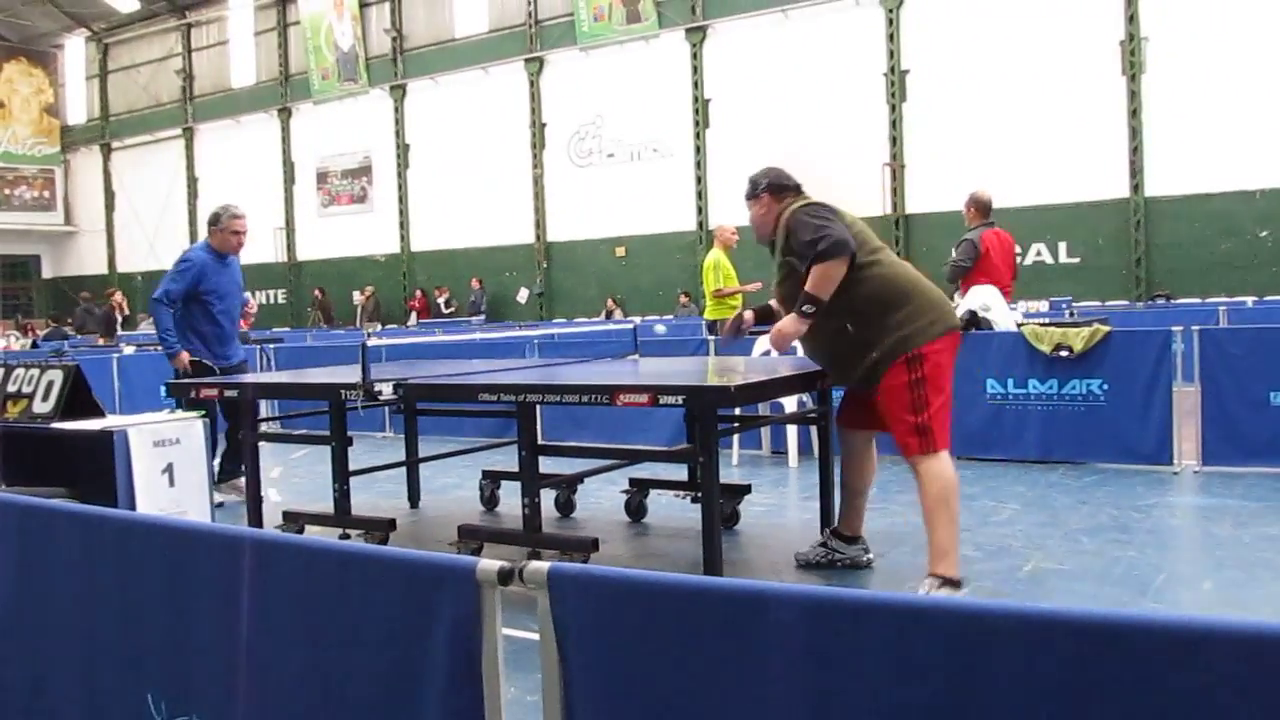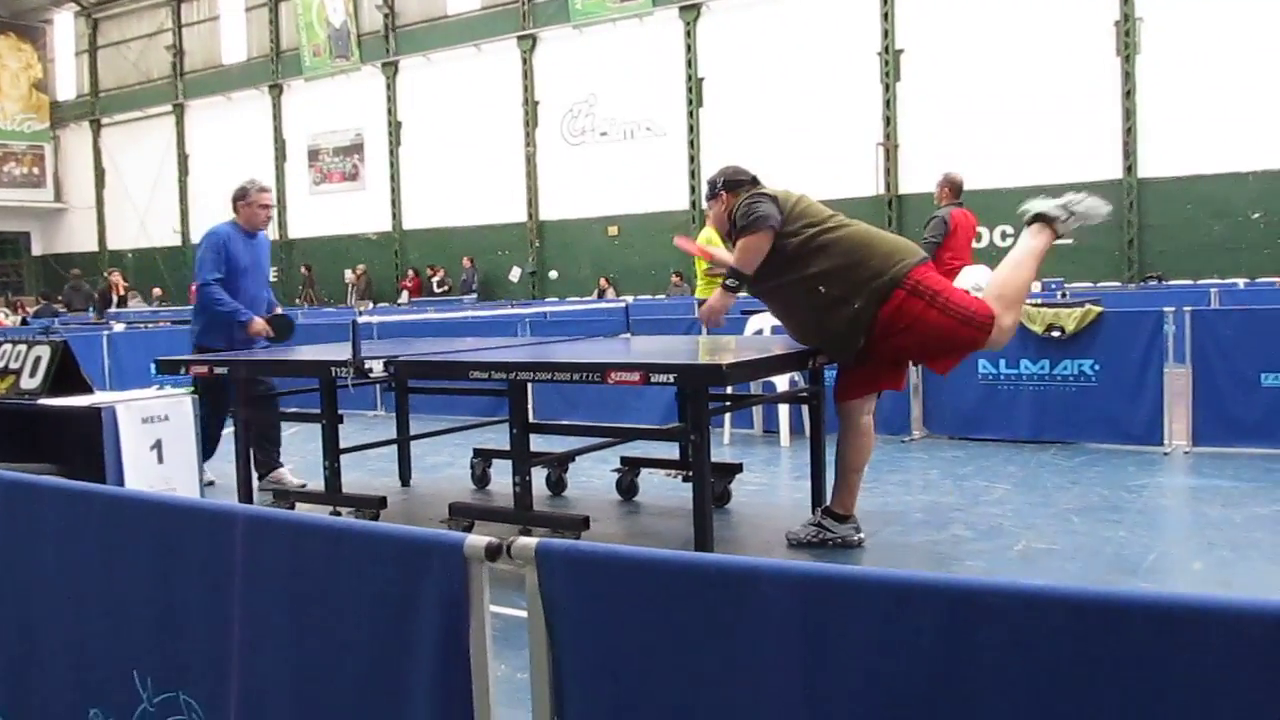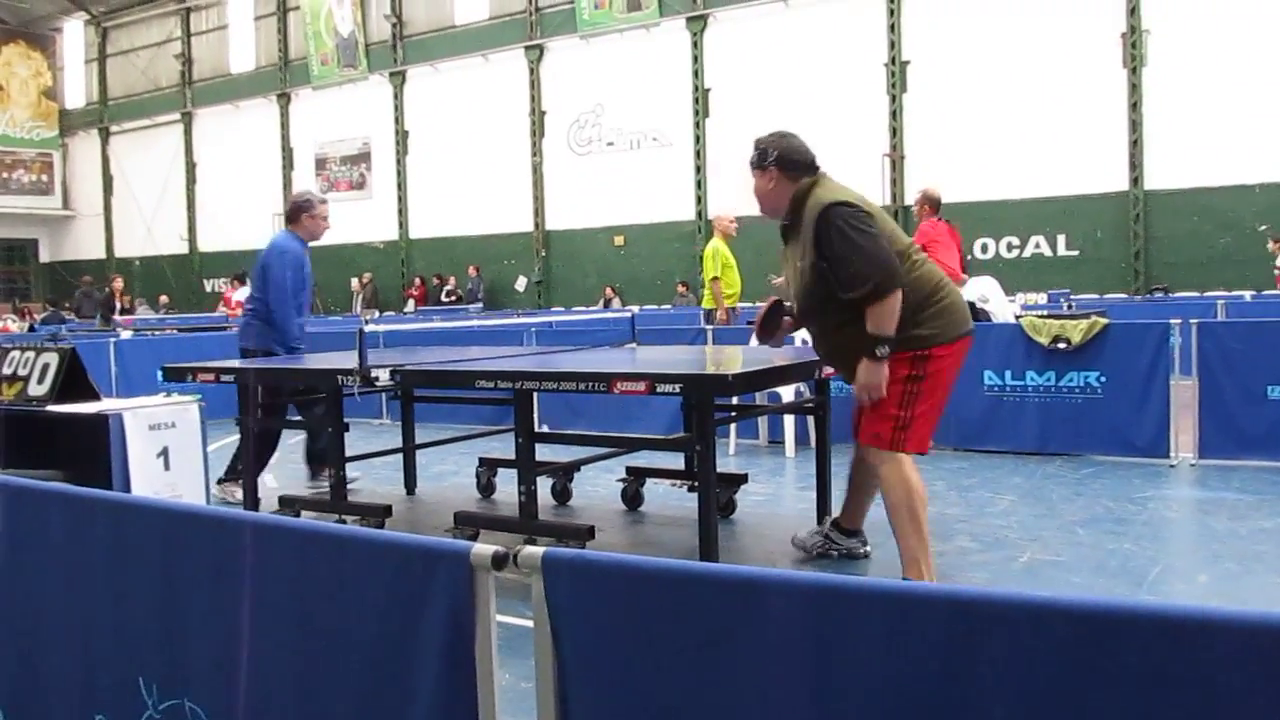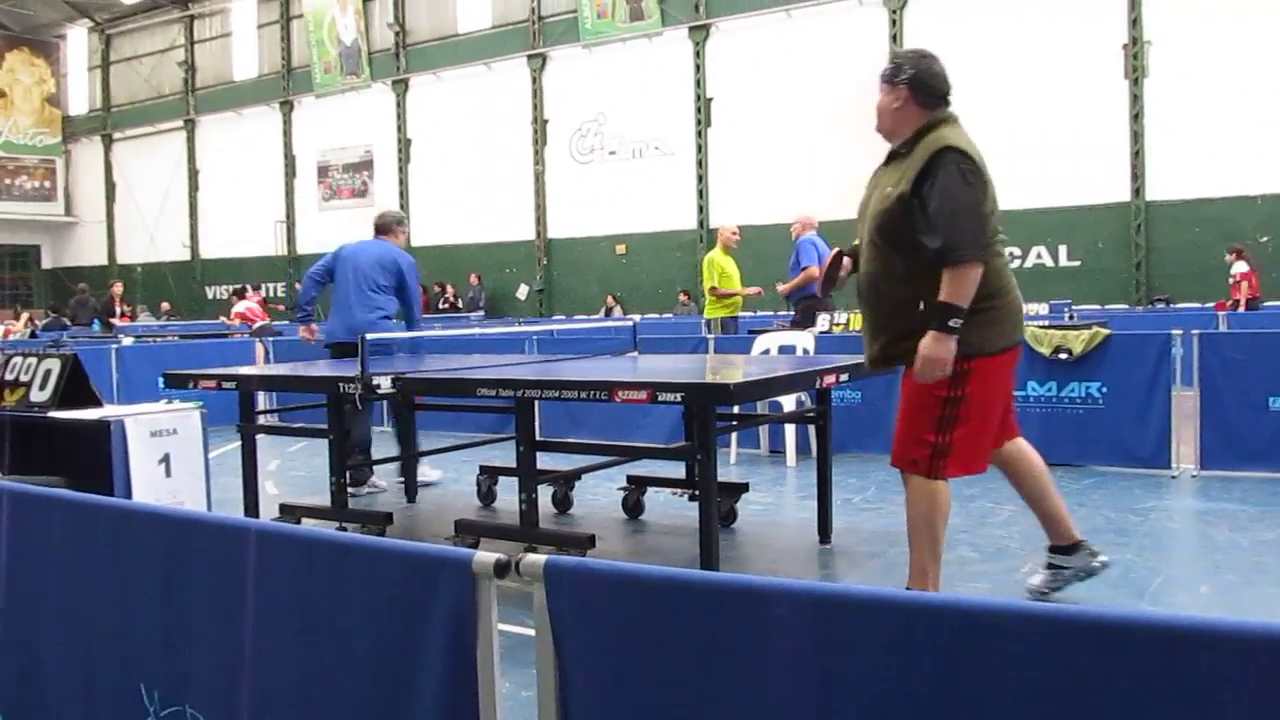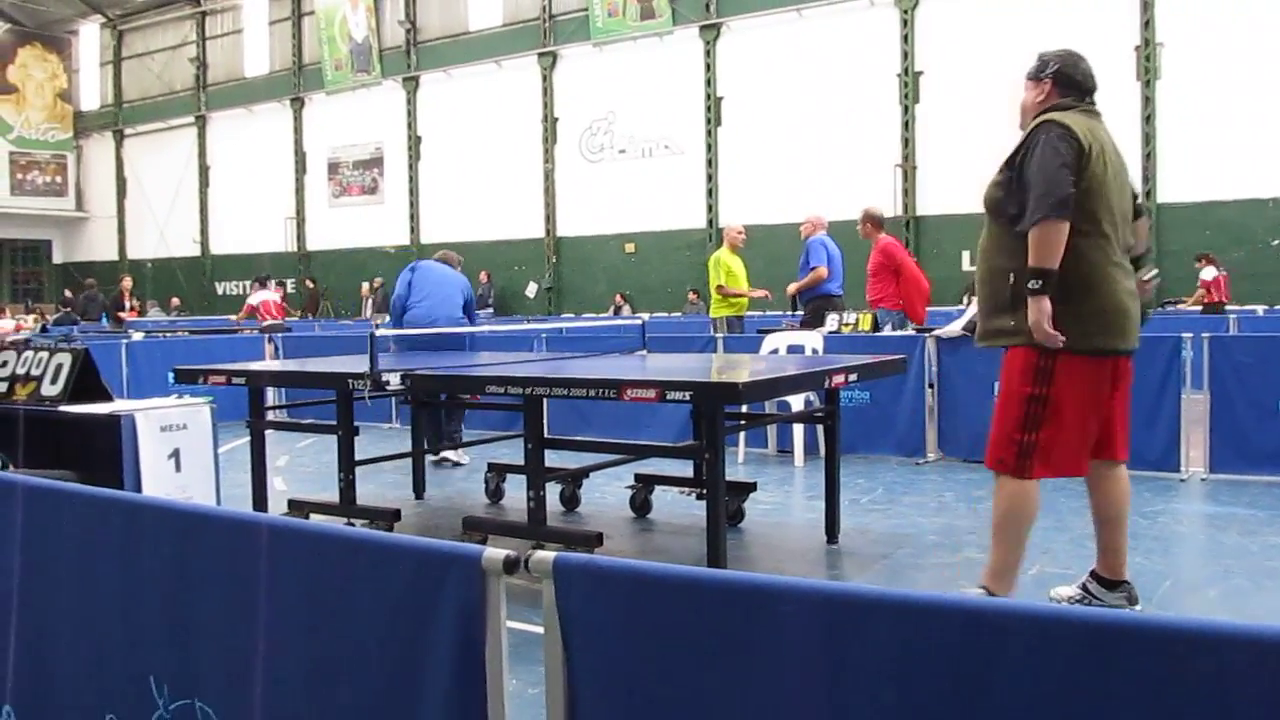
dt=0.5s
person 1, frame 1
left shoulder: (803, 216)
right shoulder: (803, 228)
left elbow: (834, 254)
right elbow: (799, 288)
left wrist: (802, 315)
right wrist: (756, 318)
left hip: (913, 341)
left knee: (924, 448)
right knee: (854, 430)
left ankle: (945, 583)
right ankle: (848, 540)
person 1, frame 2
left shoulder: (753, 203)
right shoulder: (763, 209)
left elbow: (760, 229)
right elbow: (780, 271)
left wrist: (727, 288)
right wrist: (728, 263)
left hip: (891, 283)
right hip: (865, 311)
left knee: (994, 327)
right knee: (854, 408)
left ankle: (1044, 225)
right ankle: (839, 518)
person 1, frame 3
left shoulder: (830, 211)
right shoulder: (804, 215)
left elbow: (884, 283)
right elbow: (833, 290)
left wrist: (875, 355)
right wrist: (794, 322)
left hip: (921, 332)
right hip: (898, 336)
left knee: (887, 448)
right knee: (870, 440)
left ankle: (921, 582)
right ankle: (846, 529)
person 1, frame 4
left shoulder: (944, 156)
right shoulder: (911, 152)
left elbow: (966, 252)
left wrist: (944, 330)
right wrist: (857, 260)
left hip: (963, 336)
right hip: (968, 332)
left knee: (920, 463)
right knee: (998, 441)
left ankle: (922, 594)
right ankle: (1070, 549)
person 1, frame 5
left shoulder: (1055, 131)
right shoulder: (1100, 140)
left elbow: (1051, 213)
right elbow: (1132, 216)
left wrist: (1038, 291)
right wrist: (1135, 264)
left hip: (1059, 325)
right hip: (1107, 325)
left knee: (1018, 460)
right knee: (1103, 457)
left ankle: (994, 593)
right ankle: (1112, 583)
person 2, frame 1
left shoulder: (232, 258)
right shoulder: (195, 261)
right elbow: (160, 303)
left wrist: (244, 303)
right wrist: (173, 349)
left hip: (233, 358)
right hip: (196, 360)
left knee: (243, 421)
left ankle: (229, 477)
person 2, frame 2
left shoulder: (262, 241)
right shoulder: (218, 238)
right elbow: (207, 286)
left wrist: (272, 304)
right wrist: (246, 318)
left hip: (253, 342)
right hip: (215, 341)
left knee: (265, 405)
right knee: (210, 411)
left ankle: (270, 470)
person 2, frame 3
left shoulder: (292, 245)
right shoulder: (286, 250)
right elbow: (280, 307)
left wrist: (294, 346)
right wrist: (294, 350)
left hip: (279, 346)
right hip: (267, 347)
left knee: (316, 404)
right knee: (265, 420)
left ankle: (321, 469)
right ankle: (231, 482)
person 2, frame 4
left shoulder: (346, 250)
right shoulder: (402, 259)
left elbow: (313, 277)
right elbow: (412, 308)
left wrist: (305, 318)
left hip: (340, 337)
right hip: (378, 336)
left knee: (353, 407)
left ankle: (359, 475)
person 2, frame 5
left shoulder: (417, 266)
right shoulder: (462, 280)
left elbow: (398, 300)
right elbow: (471, 320)
left hip: (415, 329)
right hip: (452, 329)
left ankle: (435, 446)
right ankle: (450, 445)
